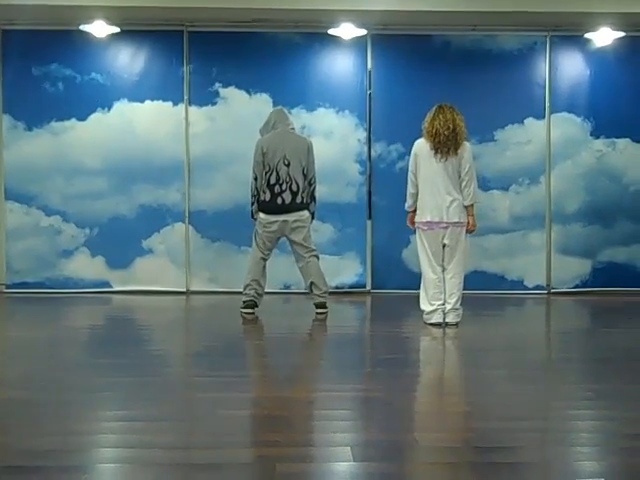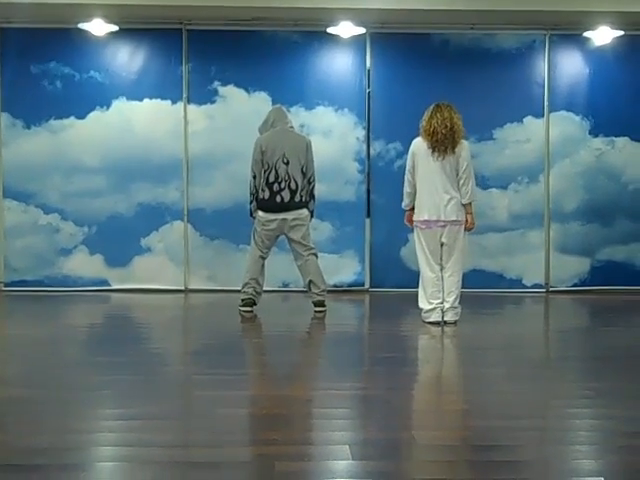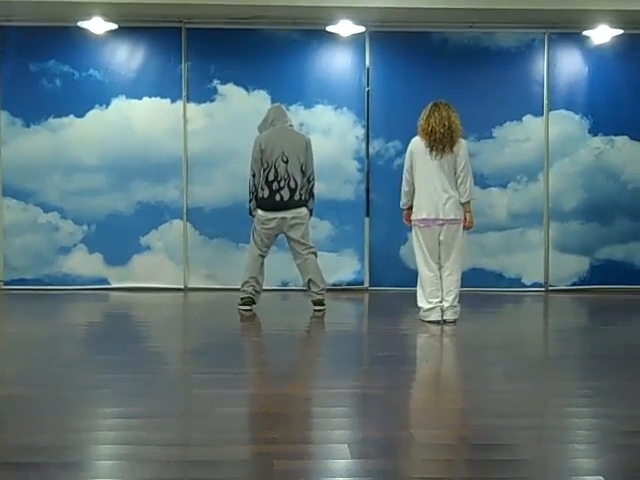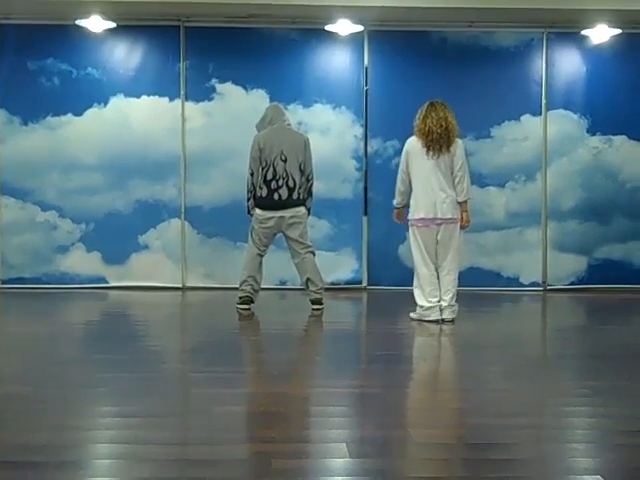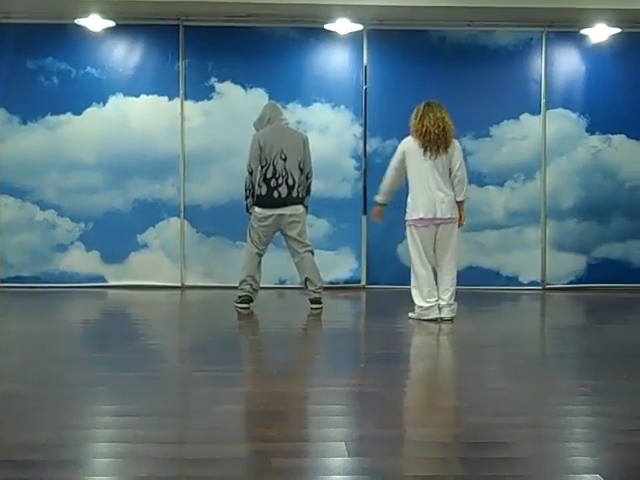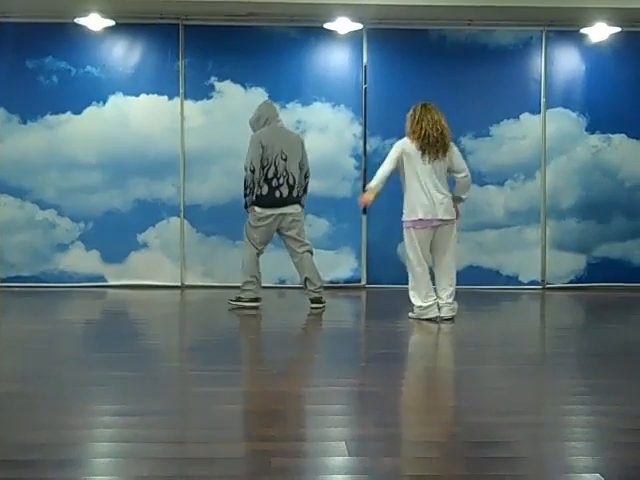
dt=0.1s
person 1, frame 1
left shoulder: (419, 146)
right shoulder: (463, 148)
left elbow: (413, 182)
right elbow: (468, 182)
left wrist: (411, 210)
right wrist: (471, 213)
left hip: (427, 215)
right hip: (455, 215)
left knee: (431, 267)
right knee: (453, 267)
left ankle: (434, 313)
right ankle: (452, 314)
person 1, frame 2
left shoulder: (417, 145)
right shoulder: (461, 146)
left elbow: (410, 180)
right elbow: (466, 181)
left wrist: (408, 208)
right wrist: (469, 211)
left hip: (425, 213)
right hip: (453, 214)
left knee: (429, 265)
right knee: (452, 265)
left ankle: (432, 311)
right ankle: (450, 312)
person 1, frame 3
left shoulder: (416, 144)
right shoulder: (459, 145)
left elbow: (408, 179)
right elbow: (464, 179)
left wrist: (406, 207)
right wrist: (467, 210)
left hip: (424, 212)
right hip: (451, 212)
left knee: (428, 264)
right knee: (451, 264)
left ankle: (431, 310)
right ankle: (449, 311)
person 1, frame 4
left shoulder: (413, 144)
right shoulder: (454, 145)
left elbow: (404, 177)
right elbow: (461, 178)
left wrist: (400, 205)
right wrist: (464, 208)
left hip: (421, 212)
right hip: (449, 211)
left knee: (424, 262)
right knee: (449, 263)
left ankle: (429, 309)
right ankle: (446, 309)
person 1, frame 5
left shoulder: (408, 144)
right shoulder: (452, 145)
left elbow: (393, 175)
right elbow: (459, 178)
left wrist: (380, 202)
right wrist: (461, 207)
left hip: (419, 212)
right hip: (447, 211)
left knee: (421, 263)
right knee: (446, 262)
left ankle: (428, 308)
right ankle: (446, 308)
person 1, frame 6
left shoulder: (405, 145)
right shoulder: (447, 146)
left elbow: (386, 167)
right elbow: (464, 175)
left wrist: (371, 190)
right wrist: (456, 199)
left hip: (418, 214)
right hip: (444, 212)
left knee: (418, 263)
right knee: (445, 263)
left ankle: (427, 307)
right ankle: (447, 307)
person 2, frame 1
left shoulder: (263, 142)
right shoulder: (305, 143)
left elbow: (257, 179)
right elbow: (311, 180)
left wrist: (254, 208)
right wrist: (311, 209)
left hip: (269, 212)
right hip: (298, 212)
left knee: (259, 255)
right knee: (307, 256)
left ankle: (250, 300)
right ankle: (321, 300)
person 2, frame 2
left shoulder: (262, 141)
right shoulder: (304, 141)
left elbow: (255, 178)
right elbow: (310, 178)
left wrist: (253, 207)
right wrist: (310, 207)
left hip: (268, 210)
right hip: (297, 210)
left knee: (257, 254)
right knee: (306, 254)
left ankle: (248, 298)
right ankle: (319, 299)
person 2, frame 3
left shoulder: (262, 140)
right shoulder: (303, 140)
left elbow: (255, 176)
right elbow: (309, 177)
left wrist: (253, 205)
right wrist: (309, 206)
left hip: (267, 209)
right hip: (296, 209)
left knee: (257, 252)
right knee: (306, 253)
left ankle: (248, 297)
right ankle: (318, 298)
person 2, frame 4
left shoulder: (261, 138)
right shoulder: (302, 139)
left elbow: (253, 175)
right elbow: (308, 175)
left wrist: (251, 204)
right wrist: (307, 204)
left hip: (266, 208)
right hip: (294, 208)
left knee: (255, 251)
right knee: (304, 252)
left ankle: (246, 296)
right ankle: (317, 297)
person 2, frame 5
left shoulder: (260, 137)
right shoulder: (300, 138)
left elbow: (252, 173)
right elbow: (307, 173)
left wrist: (249, 202)
right wrist: (304, 202)
left hip: (265, 206)
right hip: (293, 206)
left knee: (254, 250)
right knee: (303, 251)
left ankle: (245, 295)
right ankle: (316, 296)
person 2, frame 6
left shoulder: (259, 137)
right shoulder: (295, 138)
left elbow: (252, 170)
right elbow: (305, 172)
left wrist: (249, 198)
right wrist: (299, 199)
left hip: (265, 205)
right hip: (291, 206)
left knee: (252, 249)
right knee: (301, 251)
left ankle: (249, 295)
right ankle: (316, 295)
